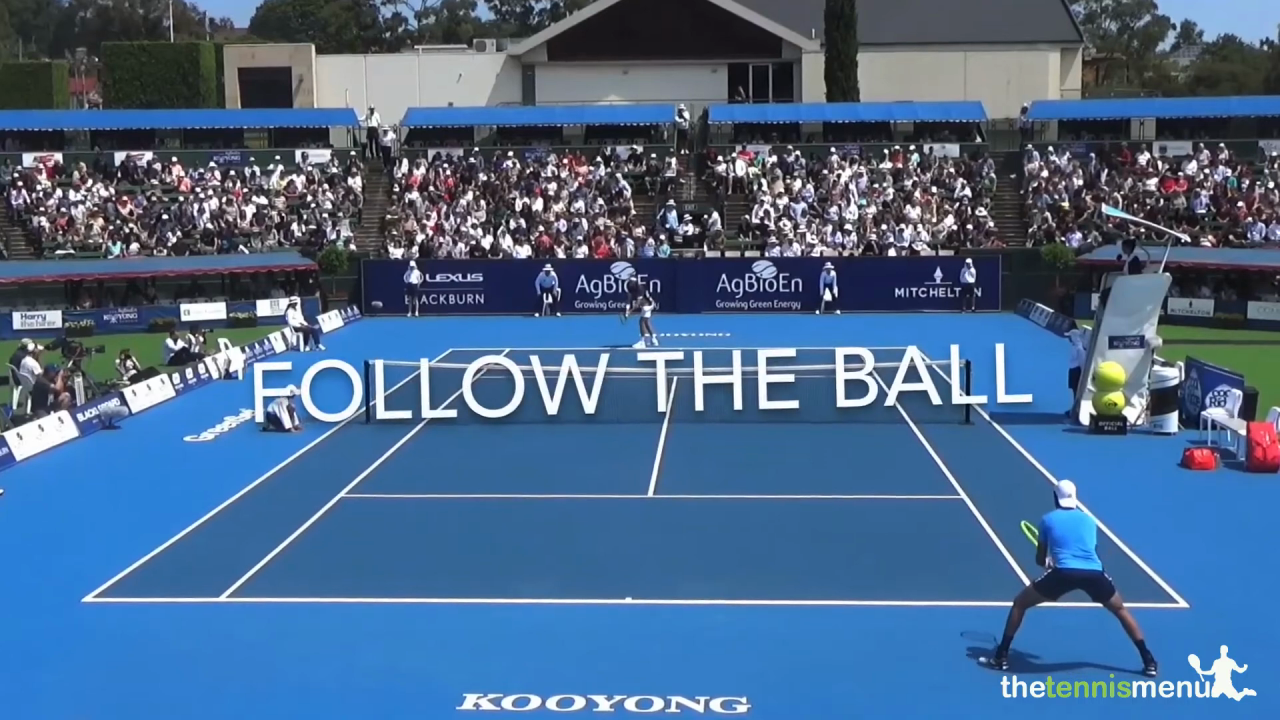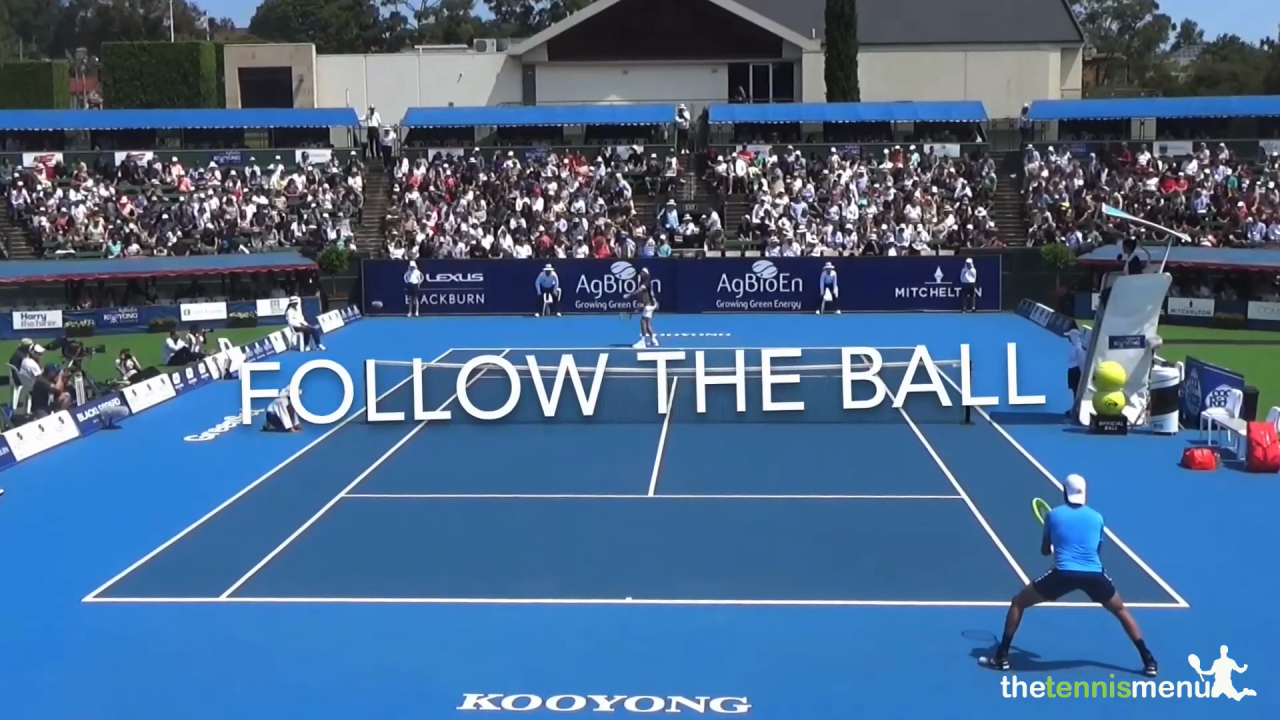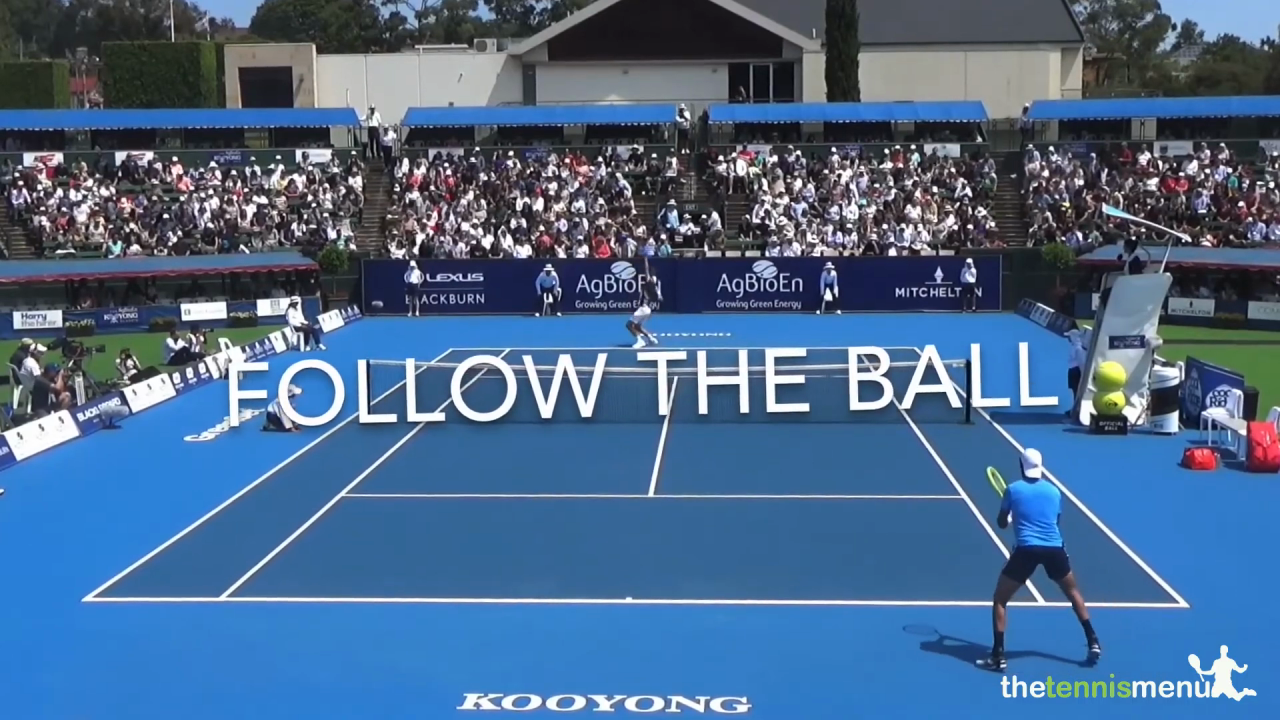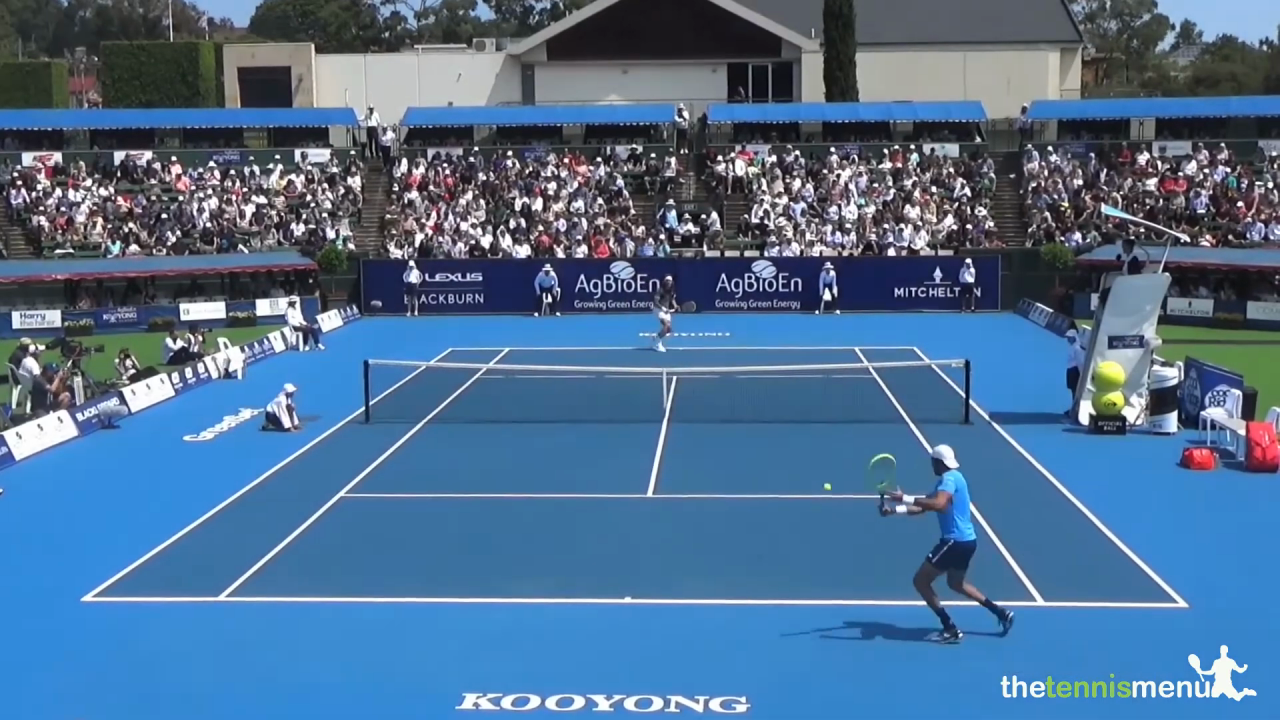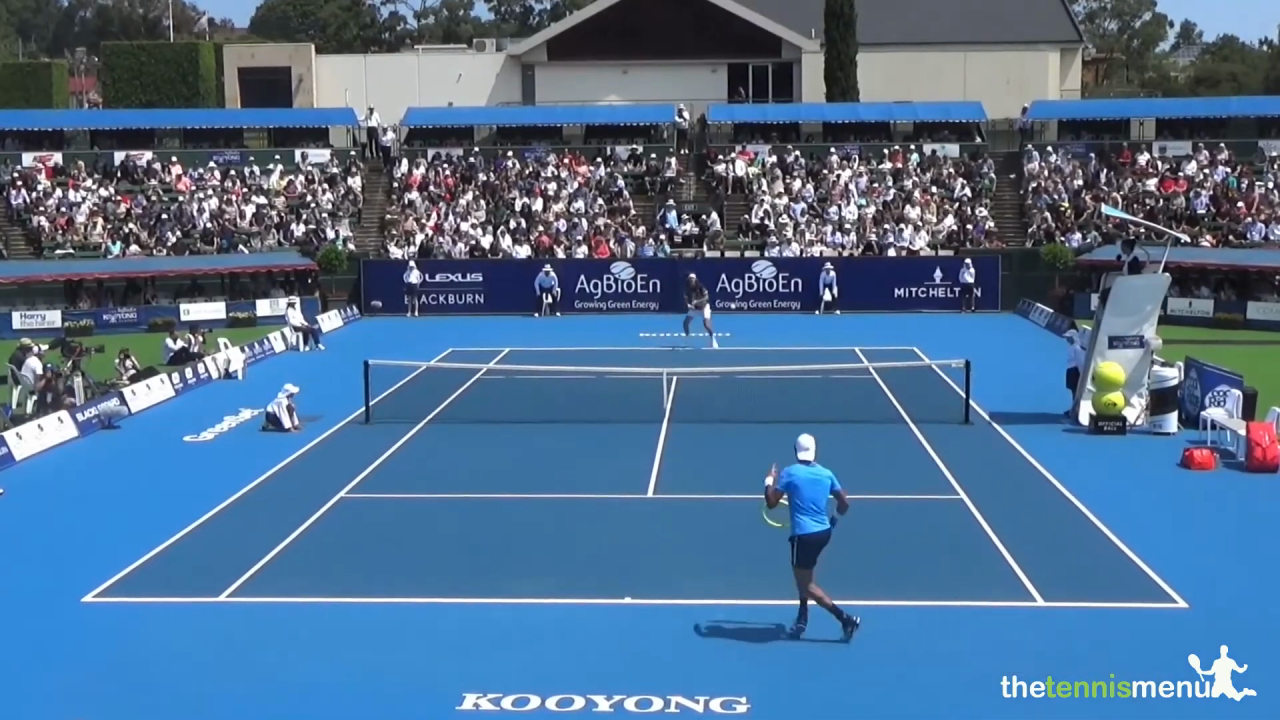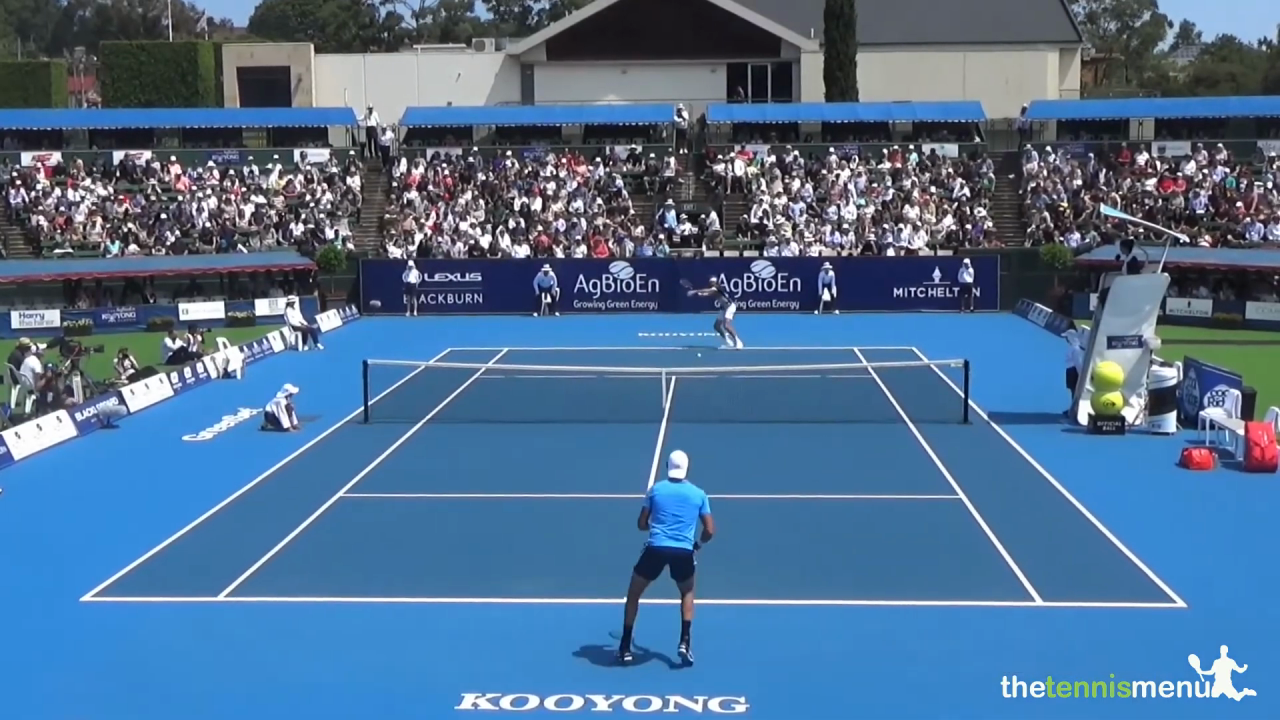
dt=0.7s
person 1, frame 1
left shoulder: (1048, 519)
right shoulder: (1089, 520)
left elbow: (1040, 559)
left wrist: (1048, 563)
left hip: (1063, 572)
right hip: (1093, 573)
left knee: (1019, 604)
right knee: (1121, 611)
left ankle: (1001, 656)
right ankle: (1149, 662)
person 1, frame 2
left shoulder: (1054, 515)
right shoulder: (1096, 518)
left elbow: (1045, 550)
left hip: (1063, 573)
right hip: (1093, 574)
left knee: (1018, 603)
right knee: (1121, 611)
left ankle: (1001, 656)
right ankle: (1148, 662)
person 1, frame 3
left shoulder: (1013, 489)
right shoulder: (1053, 491)
left elbow: (1002, 522)
left hip: (1026, 549)
right hip: (1054, 549)
left knee: (1000, 599)
right knee: (1073, 593)
left ankle: (998, 656)
right ankle: (1093, 642)
person 1, frame 4
left shoulder: (948, 479)
right shoulder: (950, 478)
left elbow: (938, 505)
right elbow: (925, 507)
left wrist: (905, 498)
right wrist: (896, 509)
left hip: (956, 542)
right hip: (966, 540)
left knee: (921, 581)
right knee: (958, 585)
left ankle: (950, 629)
right ankle: (1001, 613)
person 1, frame 5
left shoulder: (789, 472)
right shoulder: (826, 473)
left elbow: (771, 503)
right elbow: (844, 503)
left wrist: (770, 481)
right wrist: (835, 517)
left hip: (804, 535)
right hip: (824, 531)
left knee: (806, 585)
right knee: (805, 576)
left ankle: (846, 620)
right ankle: (802, 618)
person 1, frame 6
left shoulder: (656, 489)
right shoulder: (699, 494)
left elbow: (642, 524)
right elbow: (709, 531)
right wrist: (696, 542)
left hip: (657, 549)
right hip: (684, 552)
left knee: (634, 596)
right knee: (687, 593)
left ankle: (625, 649)
right ankle: (684, 643)
